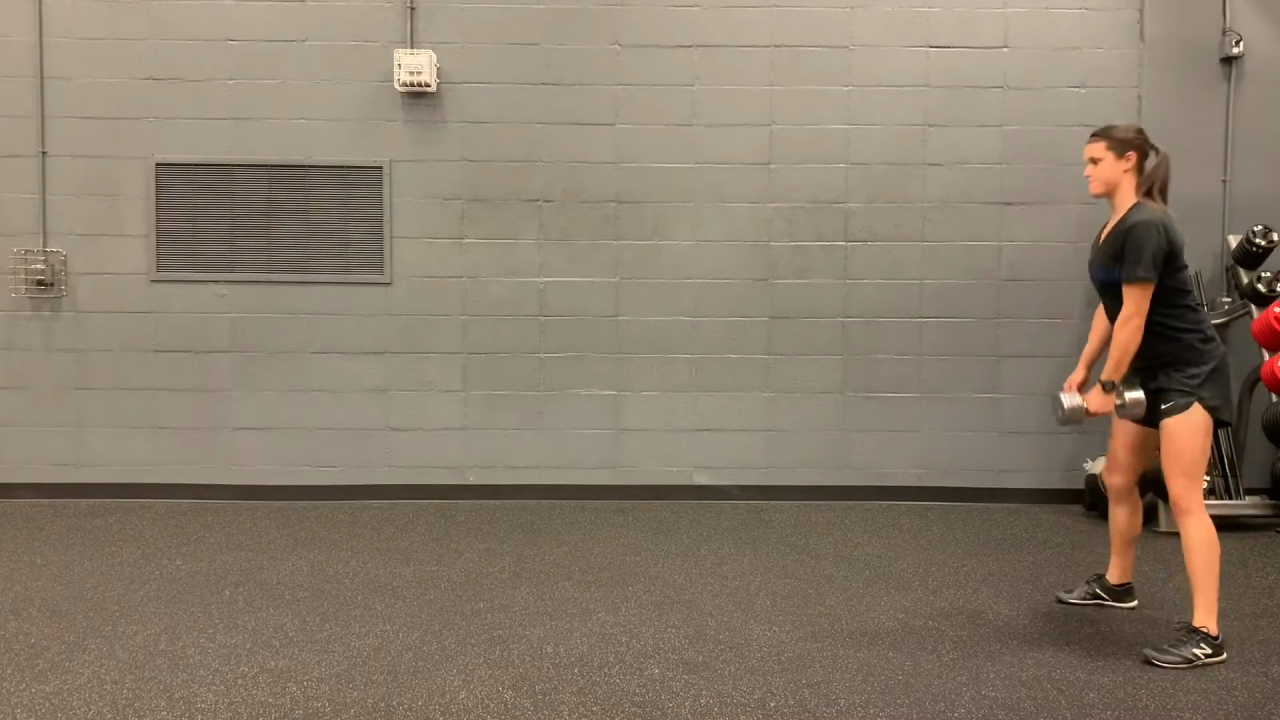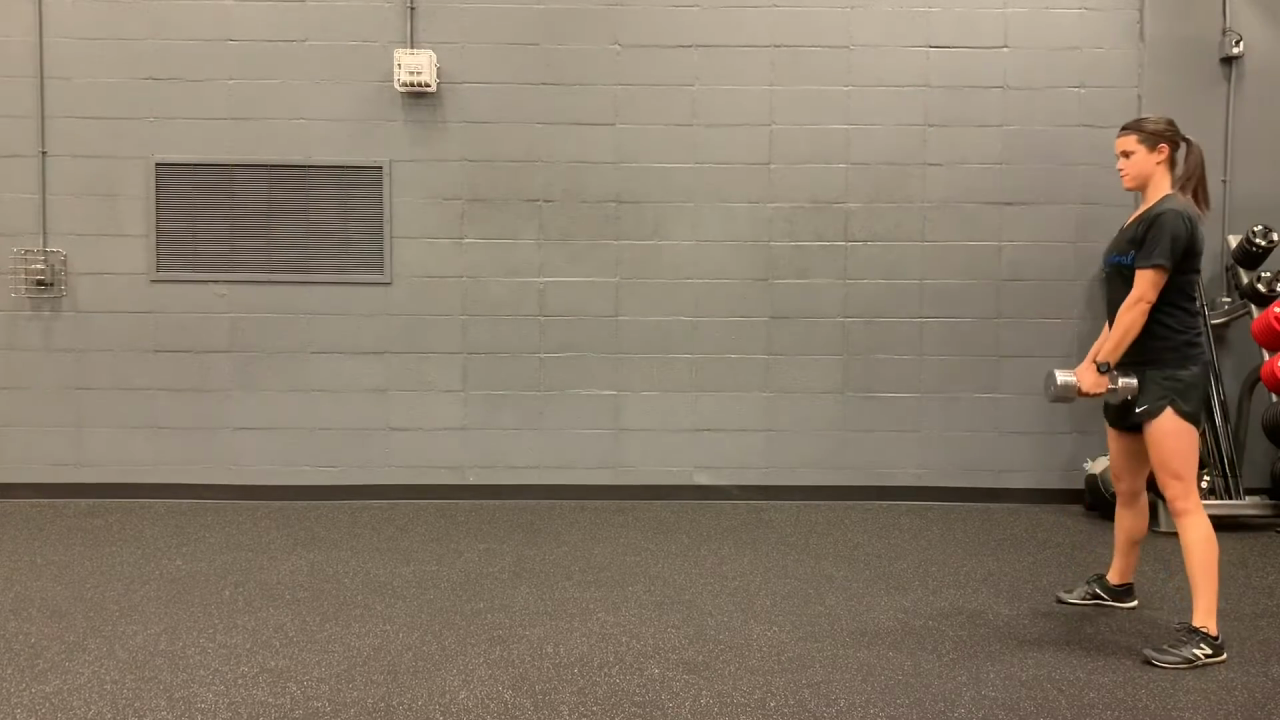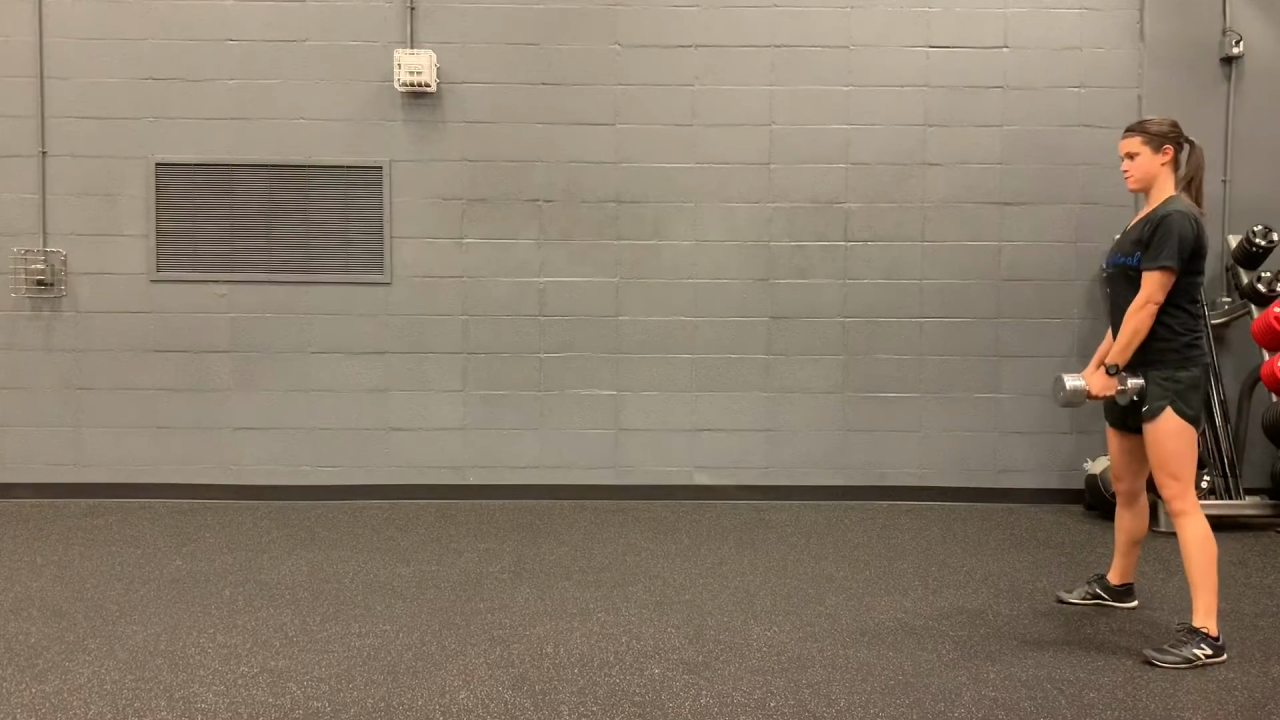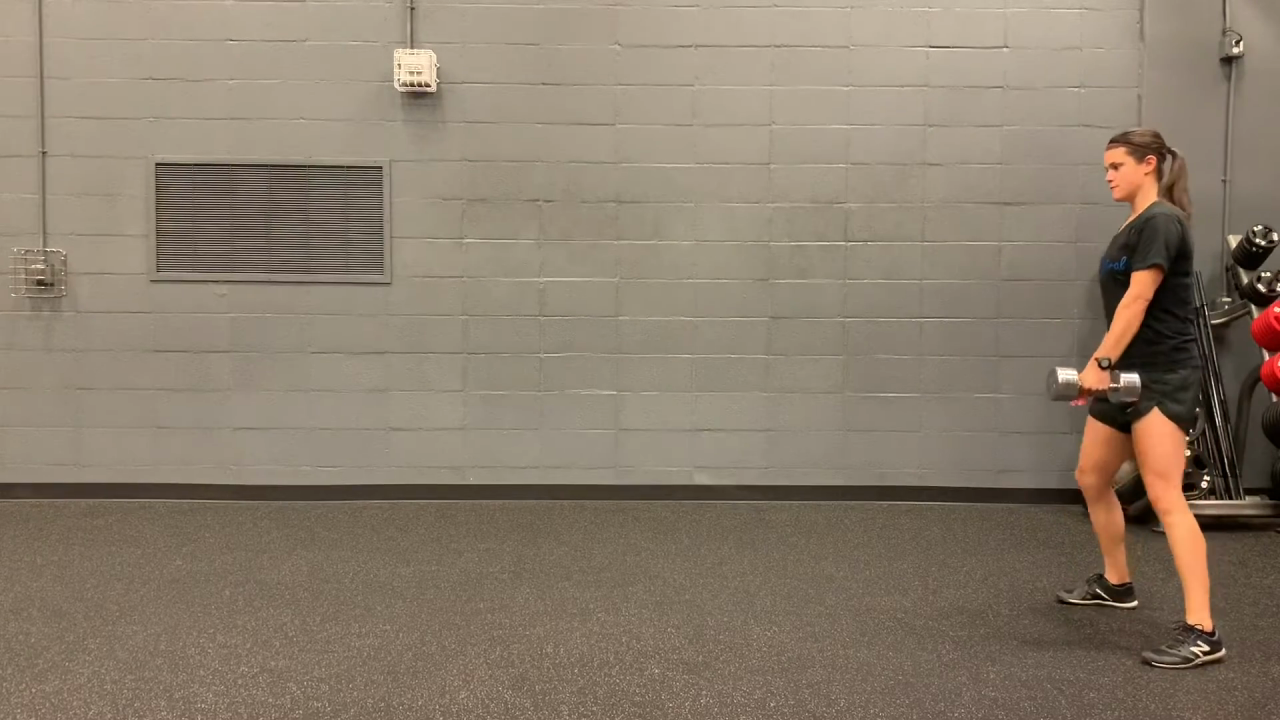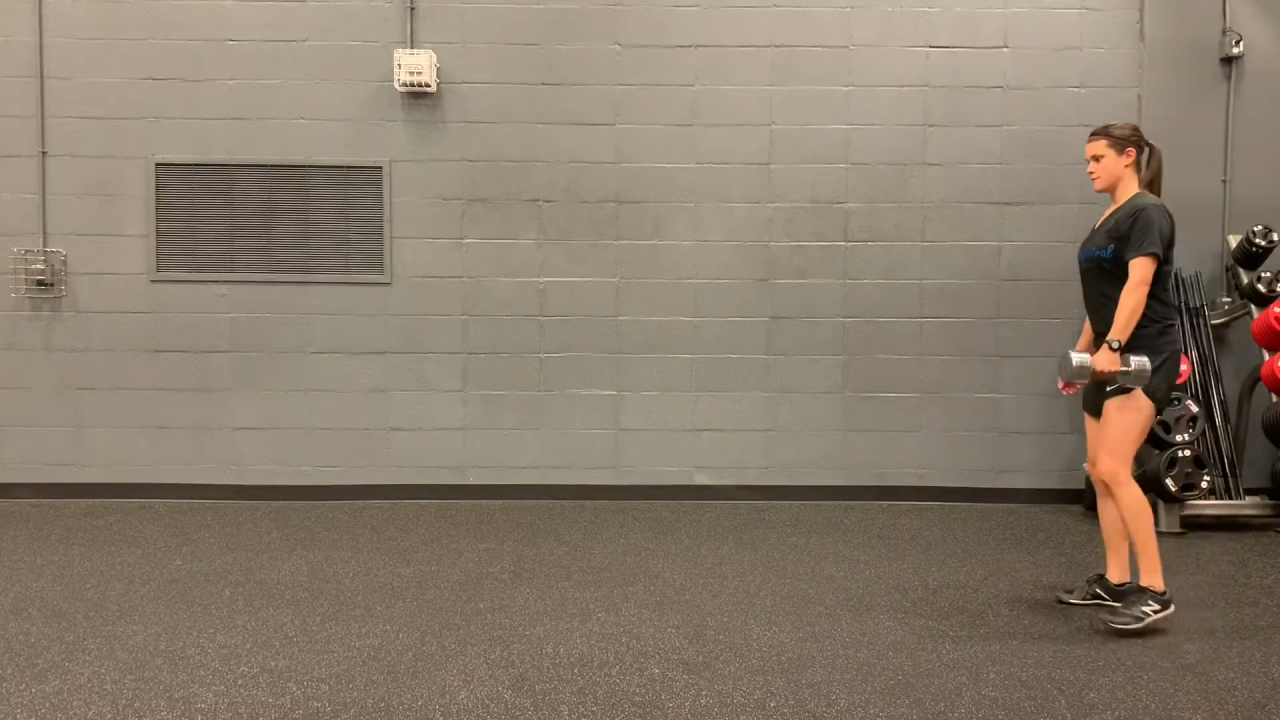
dt=0.3s
person 1, frame 1
left shoulder: (1146, 224)
right shoulder: (1114, 226)
left elbow: (1135, 316)
right elbow: (1109, 308)
left wrist: (1107, 386)
right wrist: (1083, 369)
left hip: (1190, 372)
right hip: (1147, 373)
left knee: (1184, 497)
right knee: (1118, 483)
left ankle: (1206, 634)
right ankle: (1116, 584)
person 1, frame 2
left shoulder: (1171, 216)
right shoulder: (1144, 216)
left elbow: (1142, 301)
left wrist: (1101, 365)
right wrist: (1091, 360)
left hip: (1170, 374)
right hip: (1135, 372)
left knee: (1181, 499)
right knee: (1126, 488)
left ankle: (1205, 633)
right ankle: (1117, 583)
person 1, frame 3
left shoulder: (1176, 218)
right shoulder: (1146, 219)
left elbow: (1150, 303)
left wrist: (1109, 369)
right wrist: (1099, 364)
left hip: (1171, 375)
right hip: (1136, 373)
left knee: (1178, 499)
right knee: (1126, 487)
left ankle: (1206, 633)
right ankle: (1118, 583)
person 1, frame 4
left shoulder: (1161, 222)
right shoulder: (1134, 226)
left elbow: (1137, 301)
left wrist: (1101, 361)
right wrist: (1098, 366)
left hip: (1162, 377)
right hip: (1128, 375)
left knee: (1165, 499)
right knee: (1091, 478)
left ankle: (1201, 630)
right ankle: (1116, 581)
person 1, frame 5
left shoulder: (1147, 212)
right shoulder: (1107, 219)
left elbow: (1138, 286)
left wrist: (1112, 346)
right wrist: (1080, 355)
left hip: (1141, 357)
right hip: (1109, 360)
left knee: (1111, 471)
right knee: (1102, 475)
left ankle: (1155, 591)
right ankle: (1116, 580)
